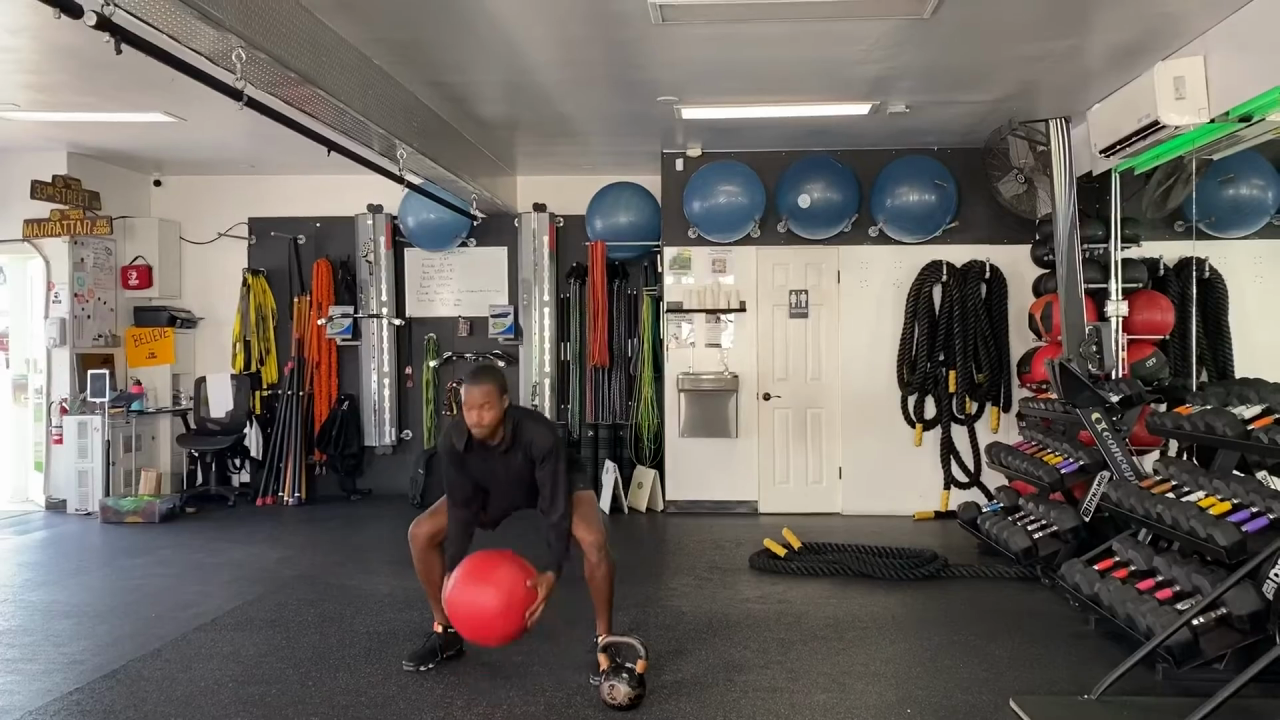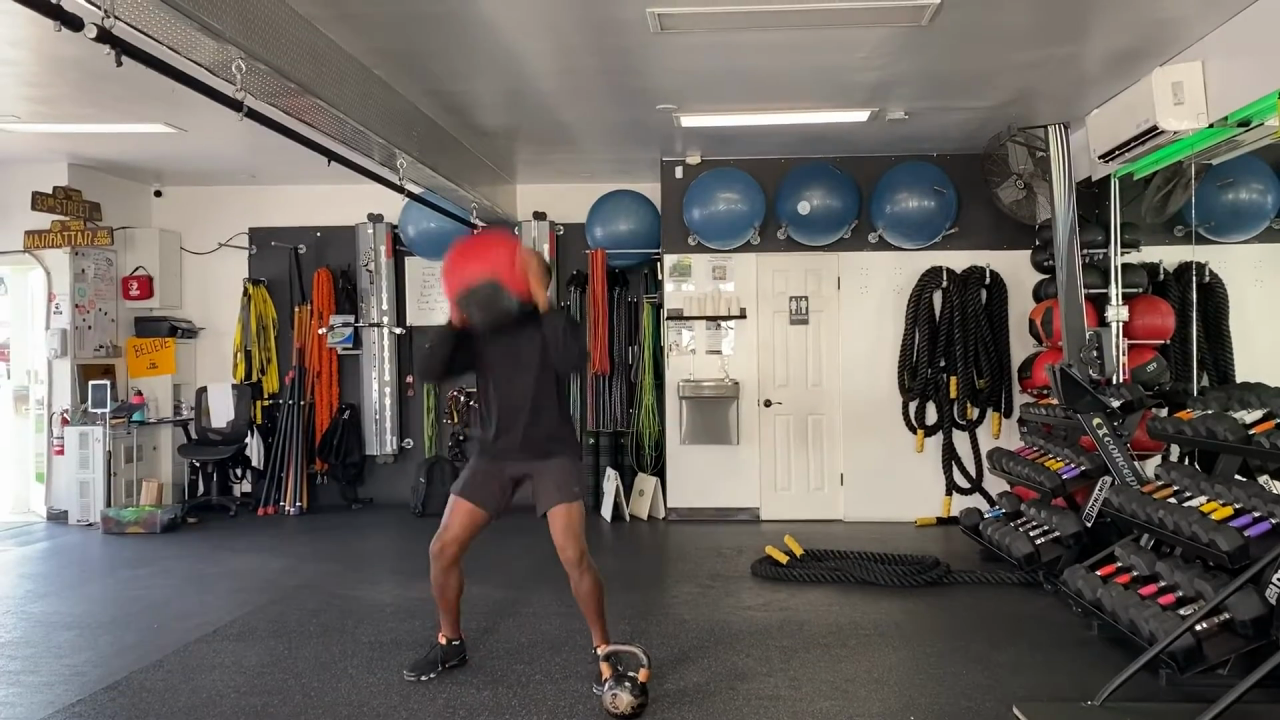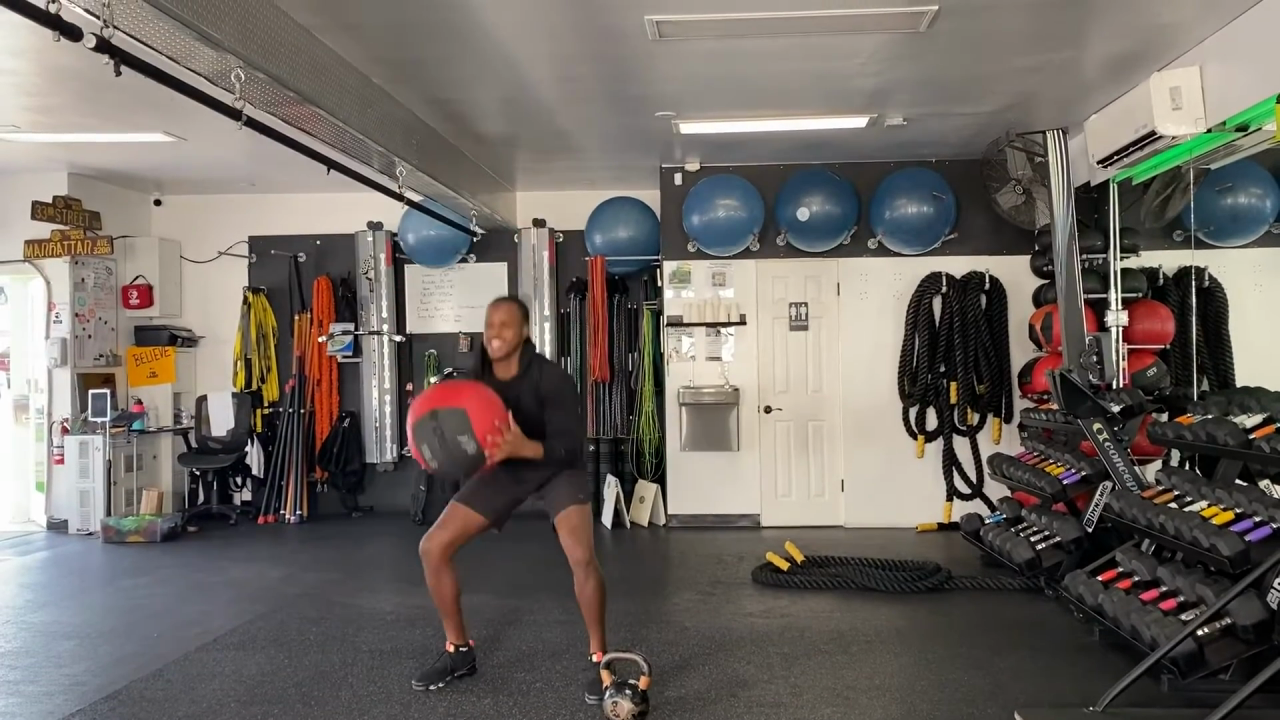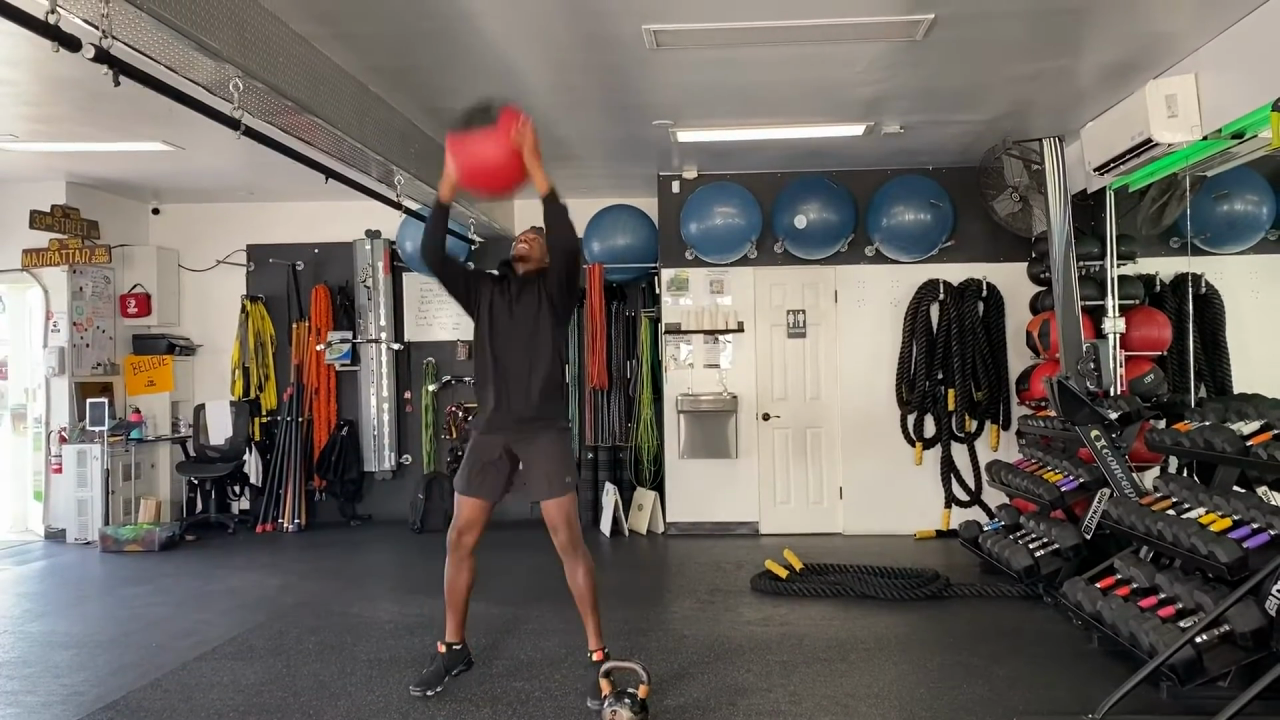
dt=1s
person 1, frame 1
left shoulder: (539, 434)
right shoulder: (452, 441)
left elbow: (556, 507)
right elbow: (461, 507)
left wrist: (550, 573)
right wrist: (451, 571)
left hip: (553, 487)
right hip: (493, 491)
left knee: (592, 540)
right knee: (422, 533)
right ankle: (444, 632)
person 1, frame 2
left shoulder: (555, 326)
right shoulder: (482, 335)
left elbow: (573, 363)
right elbow: (429, 372)
left wrist: (544, 301)
right wrist: (454, 323)
left hip: (552, 453)
right hip: (494, 453)
left knee: (573, 556)
right knee: (443, 549)
left ankle: (603, 651)
right ankle: (449, 642)
person 1, frame 3
left shoulder: (549, 378)
right shoulder: (474, 382)
left elbow: (571, 447)
left wrist: (525, 449)
left hip: (557, 472)
right hip: (501, 473)
left knee: (581, 558)
right knee: (434, 548)
left ankle: (599, 658)
right ankle: (458, 649)
person 1, frame 4
left shoulder: (556, 292)
right shoulder: (487, 290)
left elbow: (571, 250)
right elbow: (435, 259)
left wrist: (540, 178)
right wrist: (445, 194)
left hip: (544, 428)
right hip: (491, 428)
left knee: (568, 542)
right knee: (460, 540)
left ankle: (598, 656)
right ankle: (452, 649)
